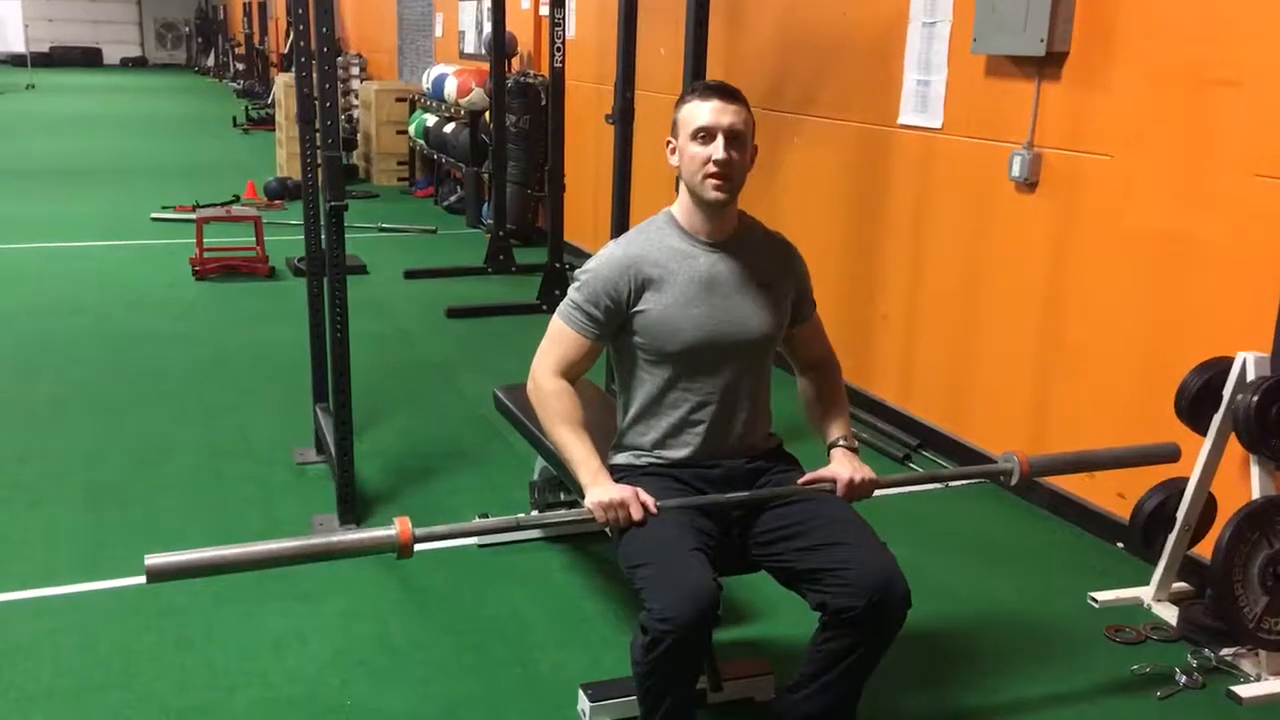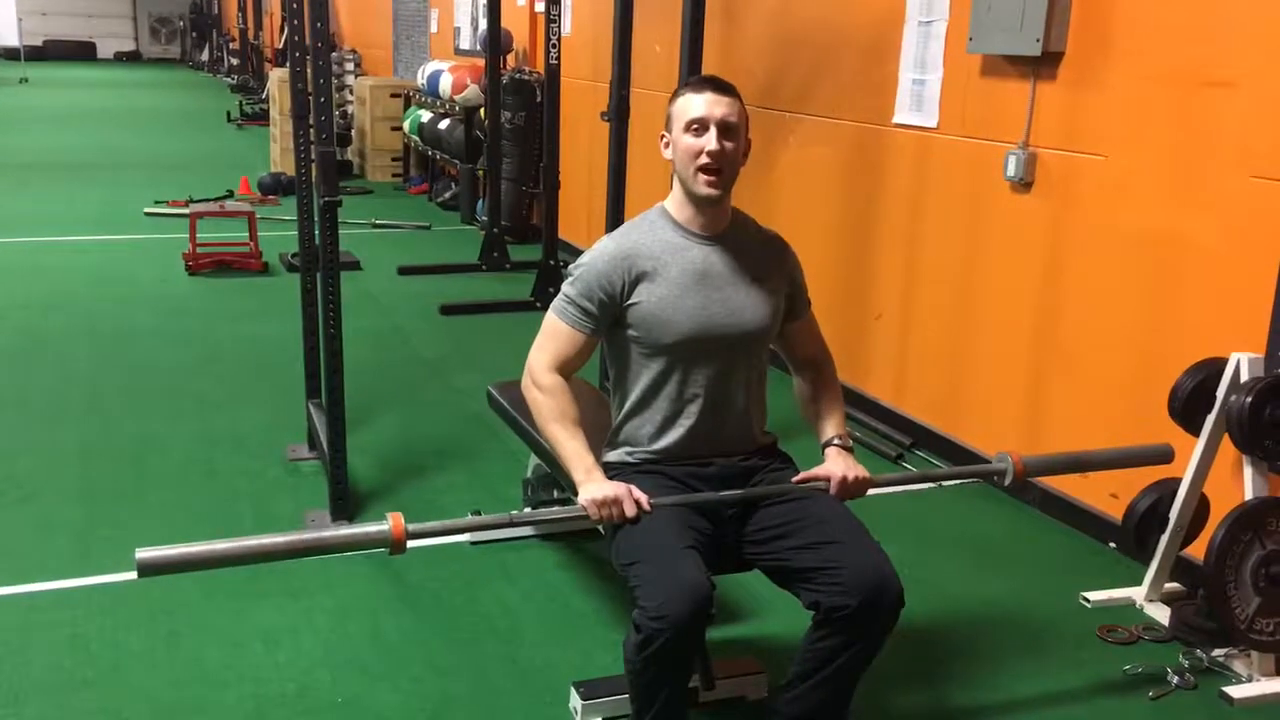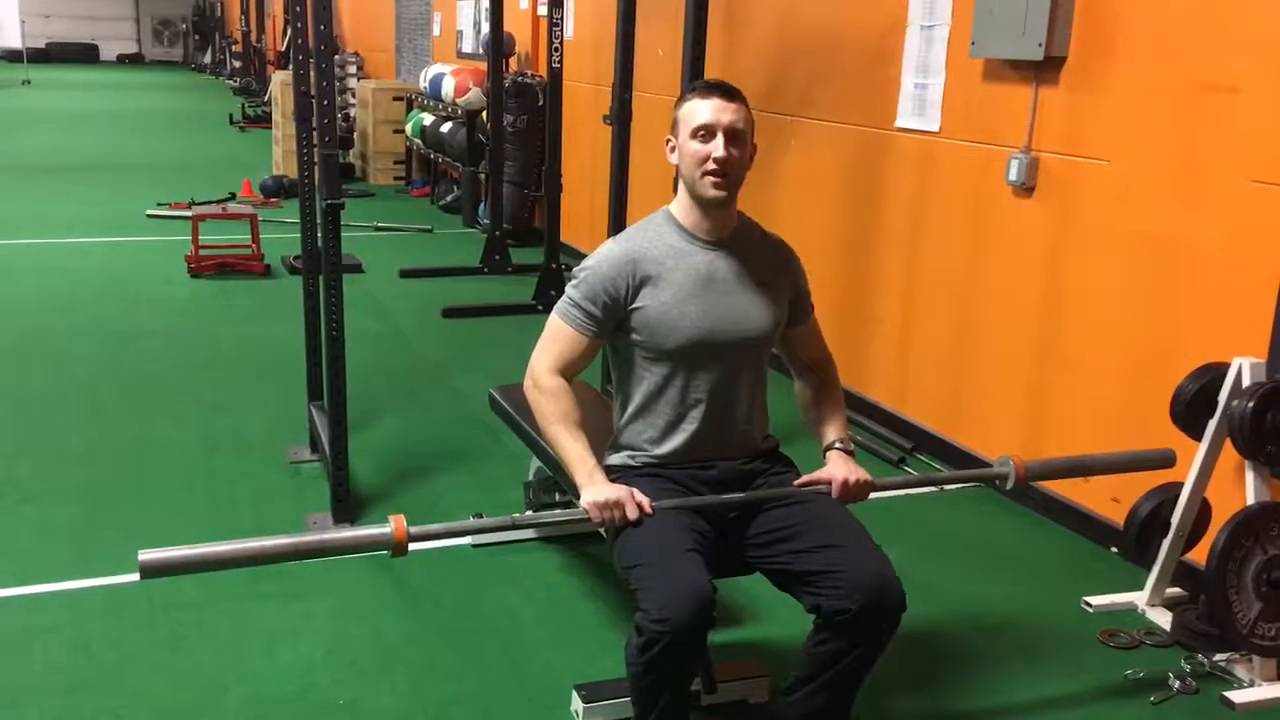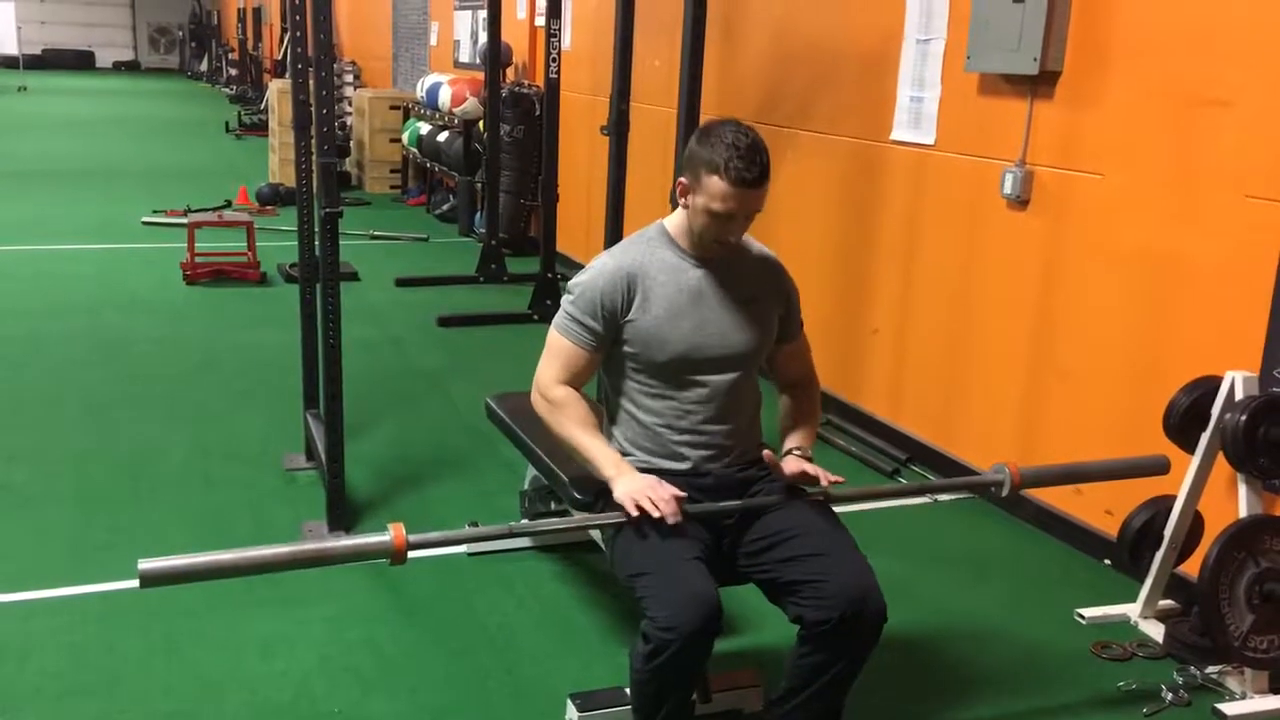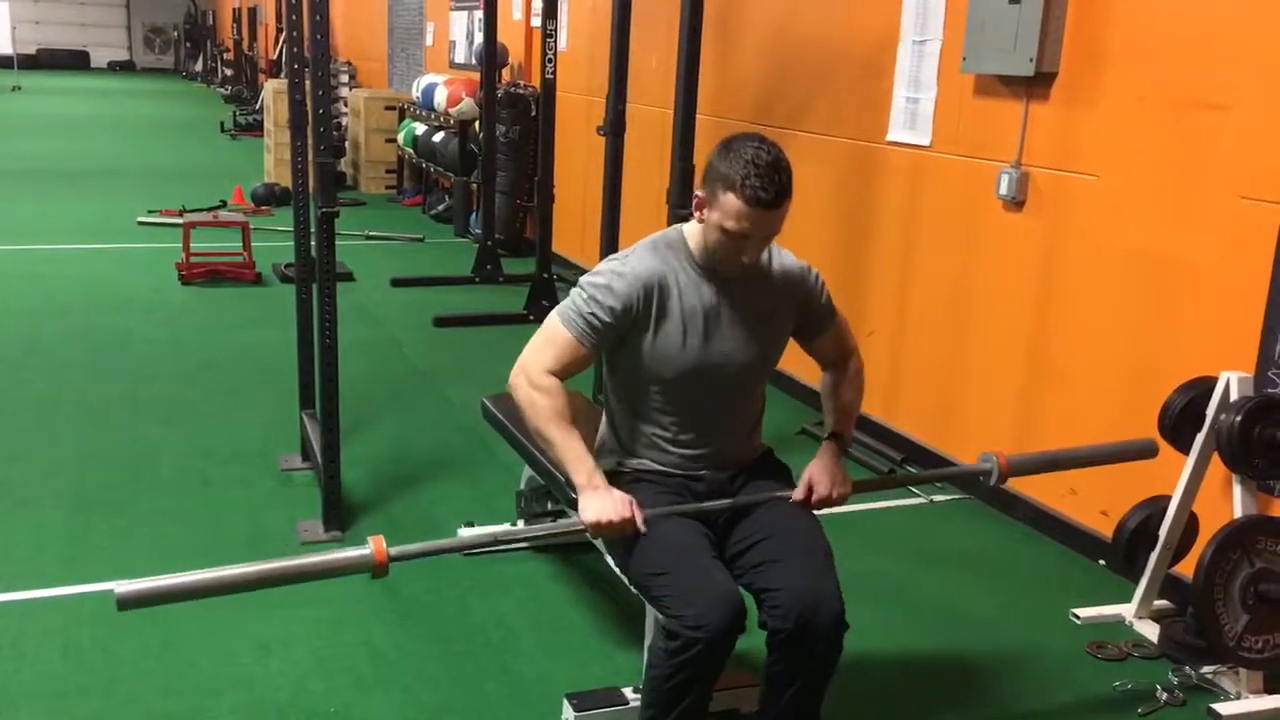
dt=1s
person 1, frame 1
left shoulder: (779, 258)
right shoulder: (627, 263)
left elbow: (816, 363)
right elbow: (549, 377)
left wrist: (842, 446)
right wrist: (597, 481)
left hip: (762, 469)
right hip: (659, 477)
left knee: (878, 592)
right knee: (684, 606)
person 1, frame 2
left shoulder: (772, 254)
right shoulder: (621, 257)
left elbow: (811, 361)
right elbow: (543, 374)
left wrist: (836, 444)
right wrist: (590, 478)
left hip: (756, 469)
right hip: (652, 475)
left knee: (873, 591)
right knee: (677, 605)
person 1, frame 3
left shoulder: (776, 259)
right shoulder: (625, 260)
left elbow: (813, 365)
right elbow: (545, 376)
left wrist: (837, 448)
right wrist: (593, 480)
left hip: (758, 471)
right hip: (654, 478)
left knee: (875, 595)
right knee: (679, 608)
person 1, frame 4
left shoulder: (768, 275)
right shoulder: (617, 275)
left elbow: (797, 380)
right elbow: (552, 389)
left wrist: (795, 450)
right wrist: (621, 473)
left hip: (750, 481)
right hip: (656, 488)
left knee: (856, 606)
right knee: (686, 614)
person 1, frame 5
left shoulder: (794, 280)
right shoulder: (633, 279)
left elbow: (843, 359)
right elbow: (533, 377)
left wrist: (833, 447)
right wrist: (592, 485)
left hip: (748, 476)
right hip: (650, 484)
left knee: (816, 613)
right knee: (710, 614)
